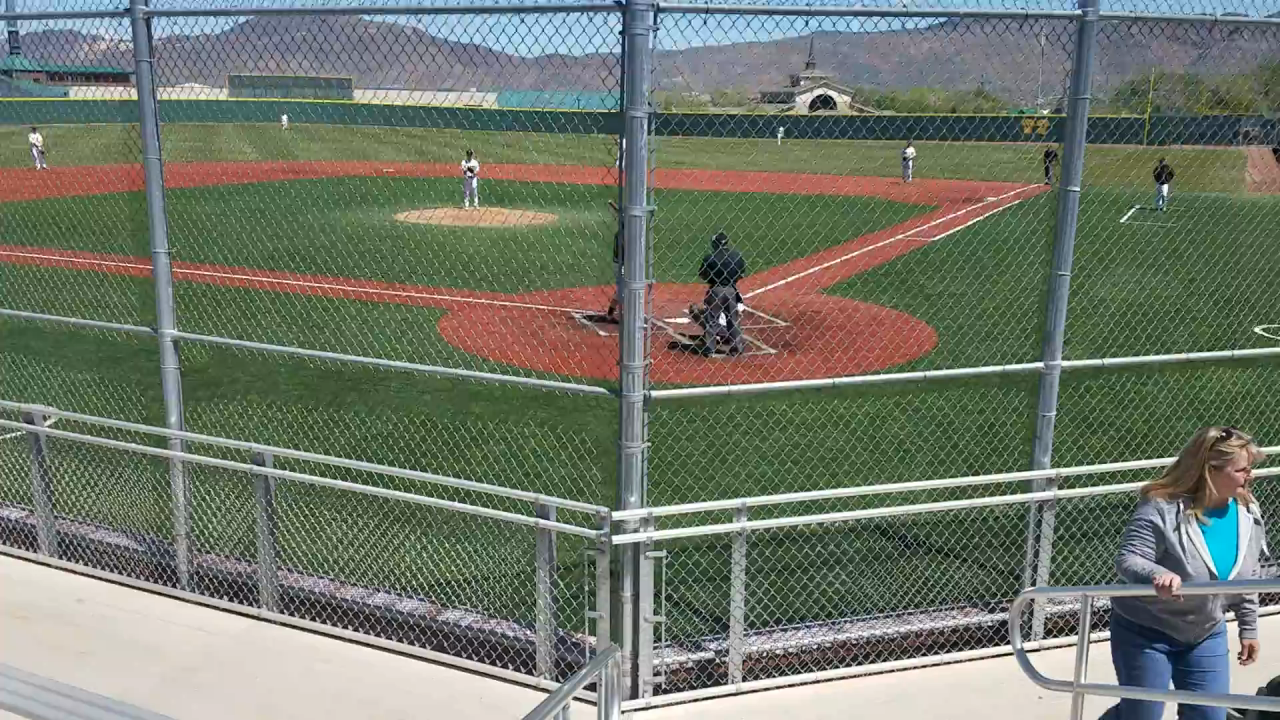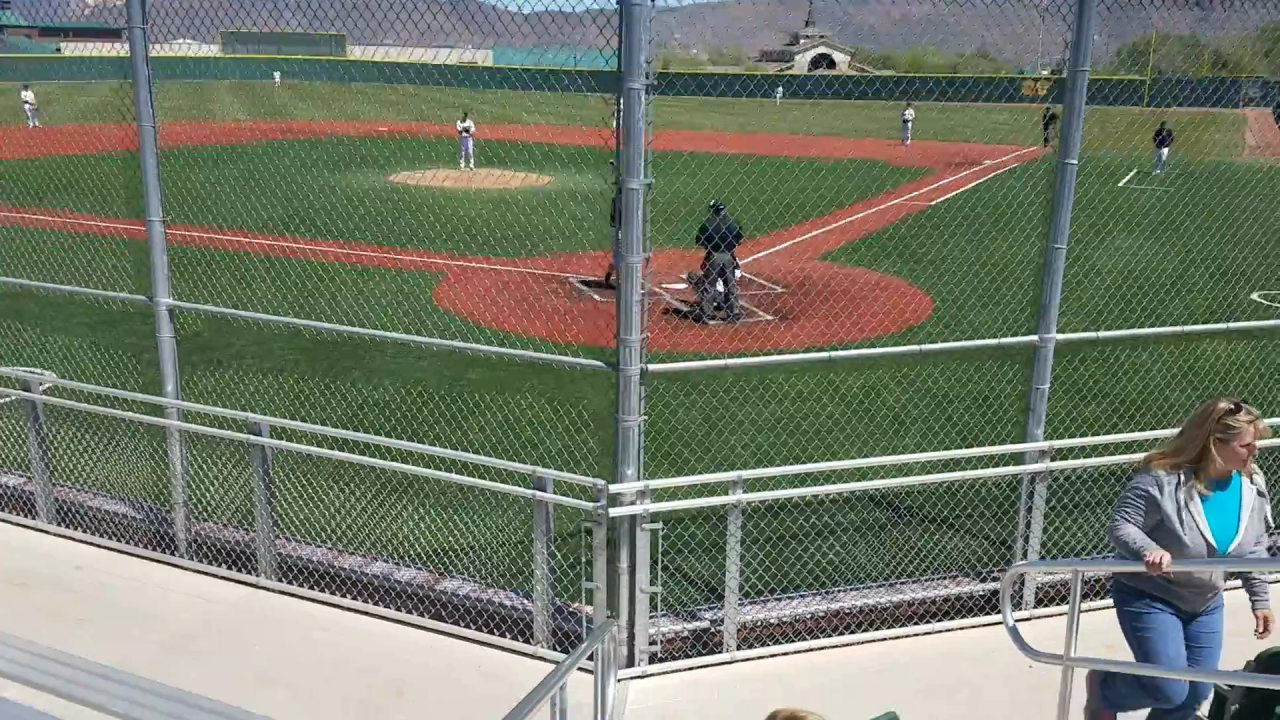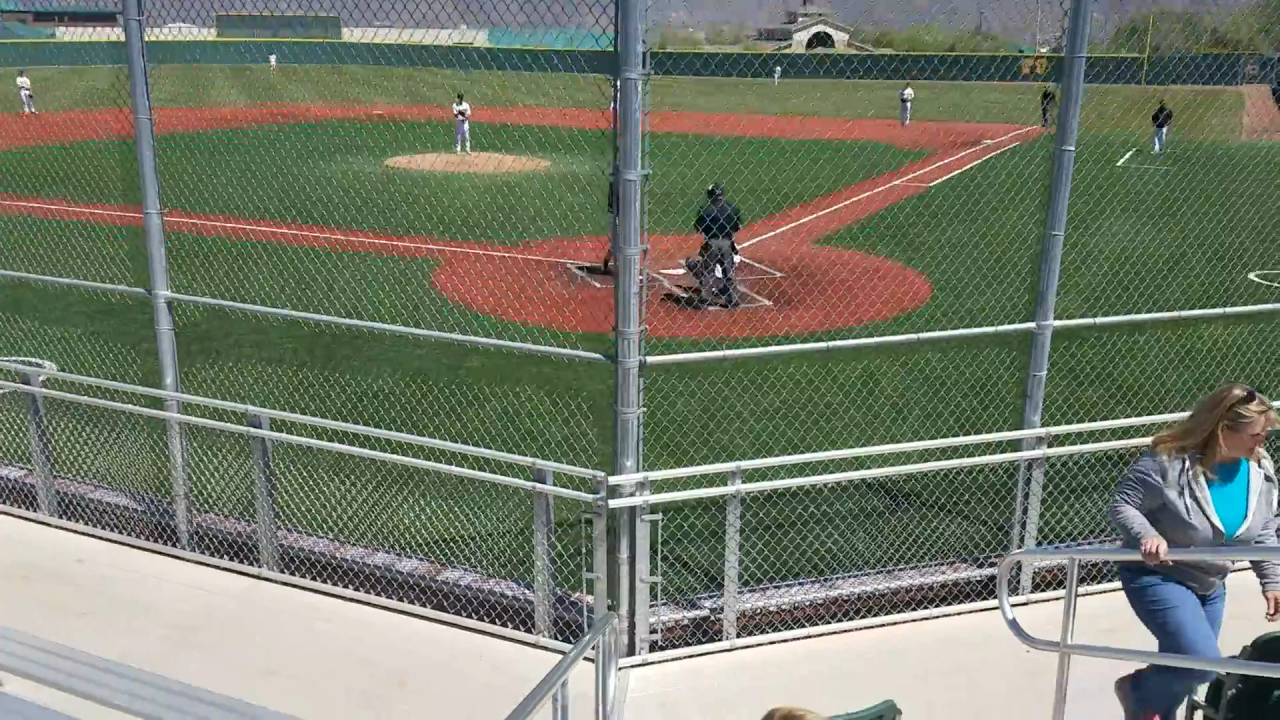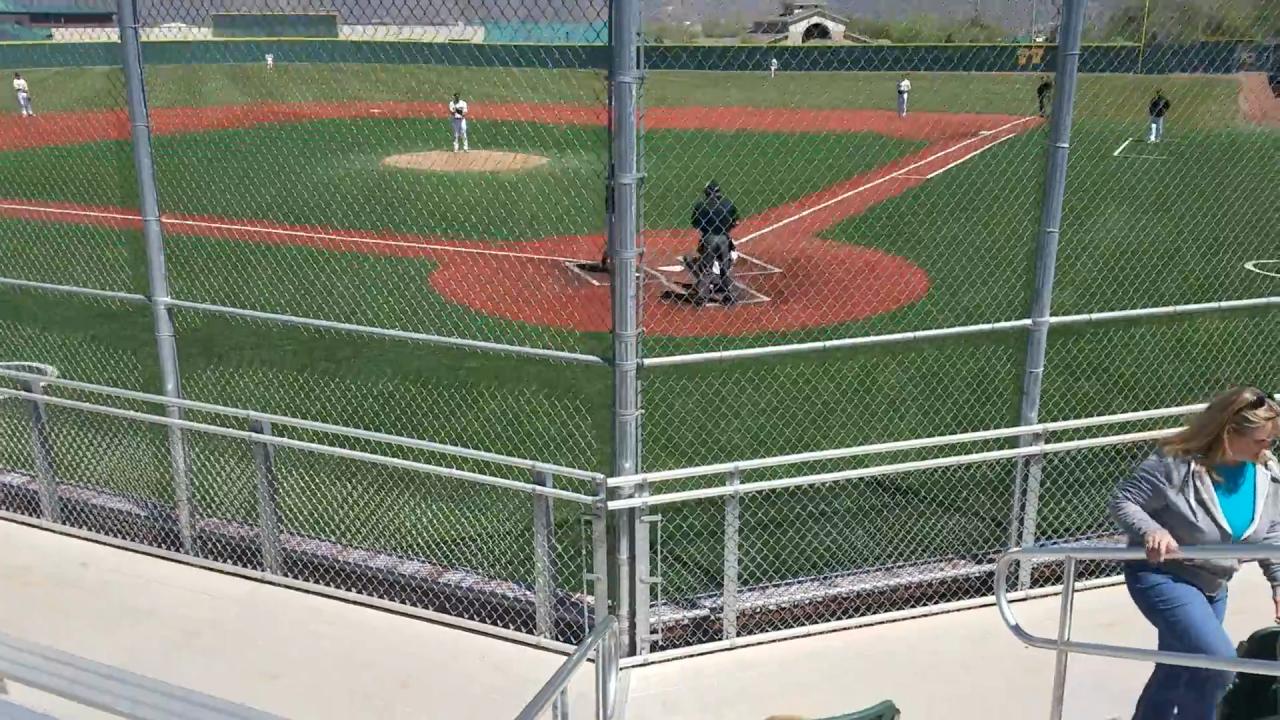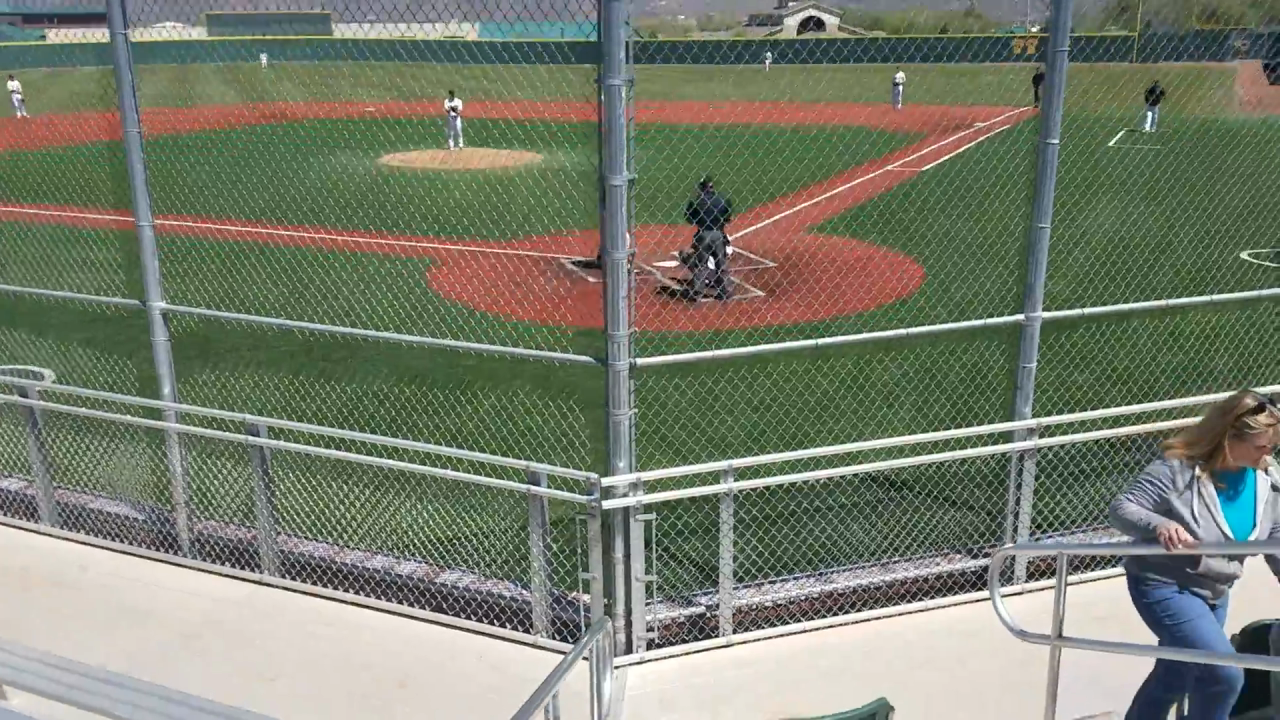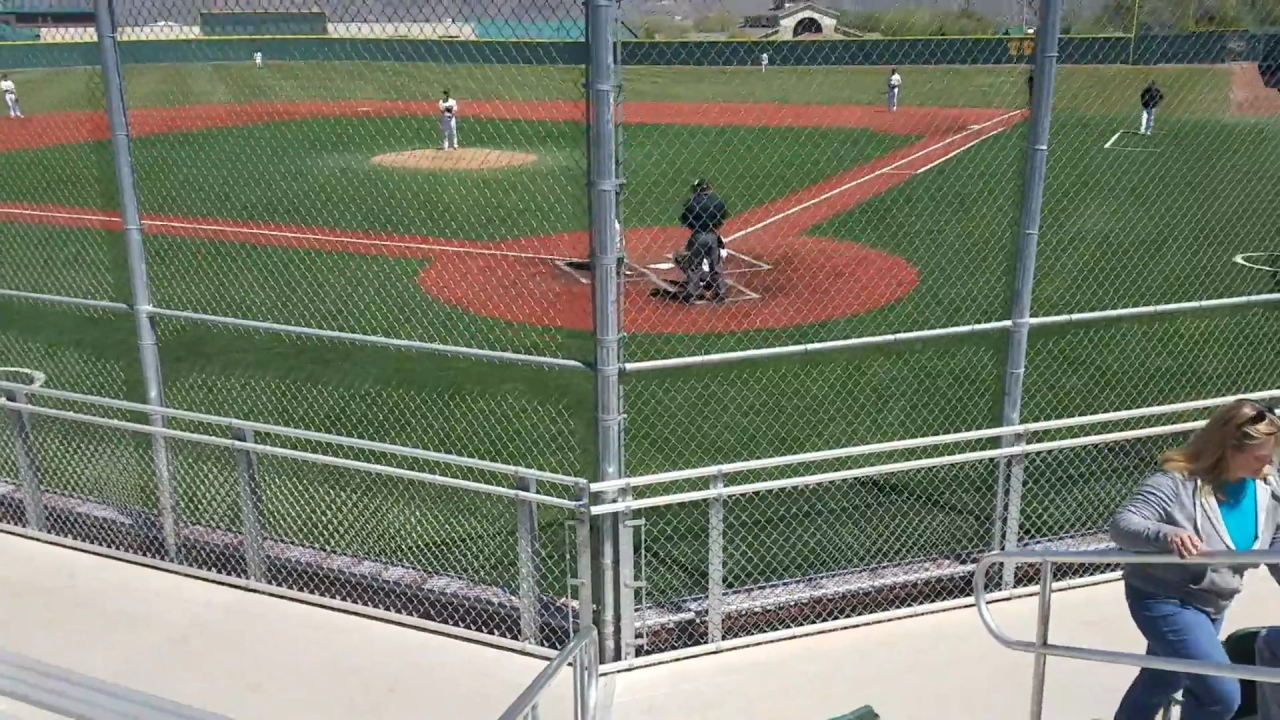
dt=0.1s
person 1, frame 1
left shoulder: (1247, 514)
right shoulder: (1162, 509)
left elbow: (1247, 578)
right elbow: (1126, 558)
left wrist: (1249, 628)
right wrist: (1156, 575)
left hip: (1206, 635)
right hip: (1145, 630)
person 1, frame 2
left shoulder: (1252, 485)
right shoulder: (1163, 478)
left elbow: (1254, 547)
right elbow: (1120, 525)
left wrist: (1260, 599)
right wrist: (1148, 549)
left hip: (1204, 605)
right hip: (1148, 597)
left knee: (1194, 694)
right knee: (1170, 689)
right ankle: (1103, 688)
person 1, frame 3
right shoulder: (1168, 461)
right elbow: (1120, 504)
right wrist: (1146, 534)
left hip: (1209, 585)
right hip: (1156, 576)
left knee: (1179, 670)
right knee: (1201, 661)
right ankle: (1135, 691)
person 1, frame 4
right shoulder: (1174, 463)
right elbow: (1121, 501)
right wrist: (1151, 530)
left hip: (1212, 586)
right hip: (1161, 577)
left knee: (1177, 671)
right knee: (1218, 664)
person 1, frame 5
right shoulder: (1176, 470)
right elbow: (1121, 508)
right wrist: (1157, 524)
left hip: (1211, 590)
right hip: (1163, 586)
left knee: (1175, 673)
right knee: (1224, 675)
person 1, frame 6
right shoulder: (1177, 482)
right elbow: (1122, 523)
right wrist: (1165, 534)
left hip: (1211, 604)
right hip: (1164, 601)
left knee: (1165, 679)
